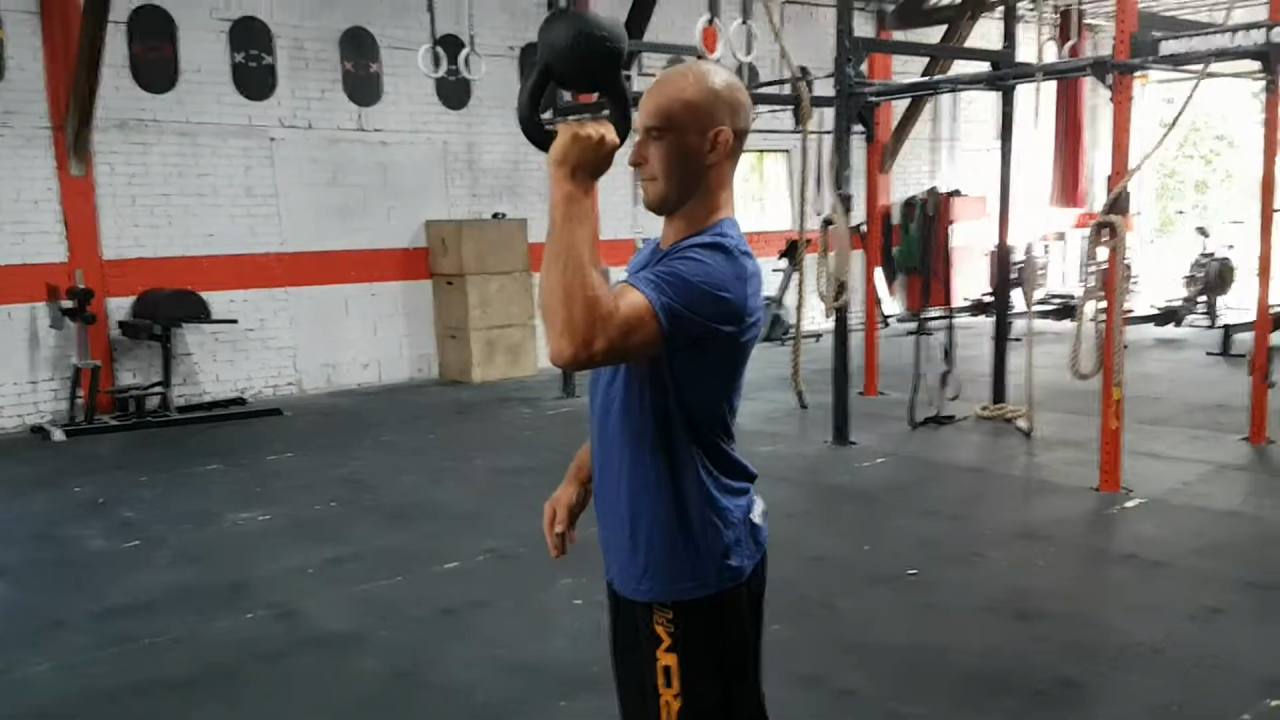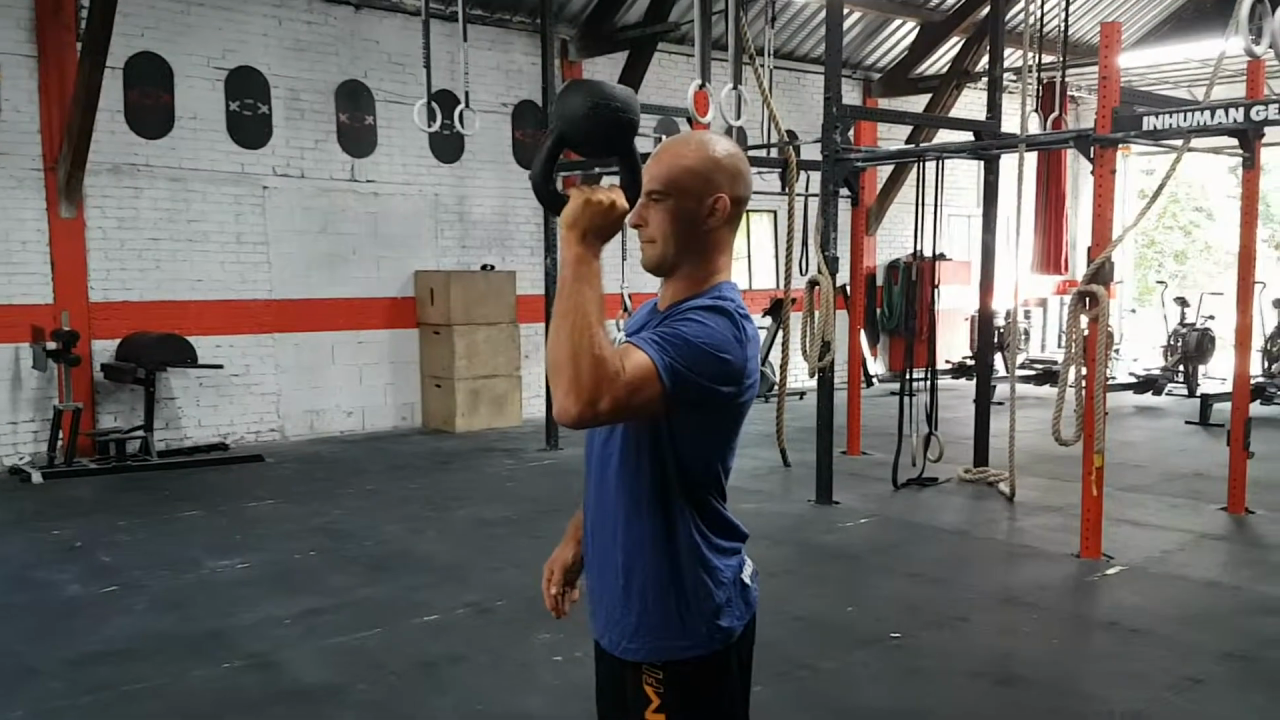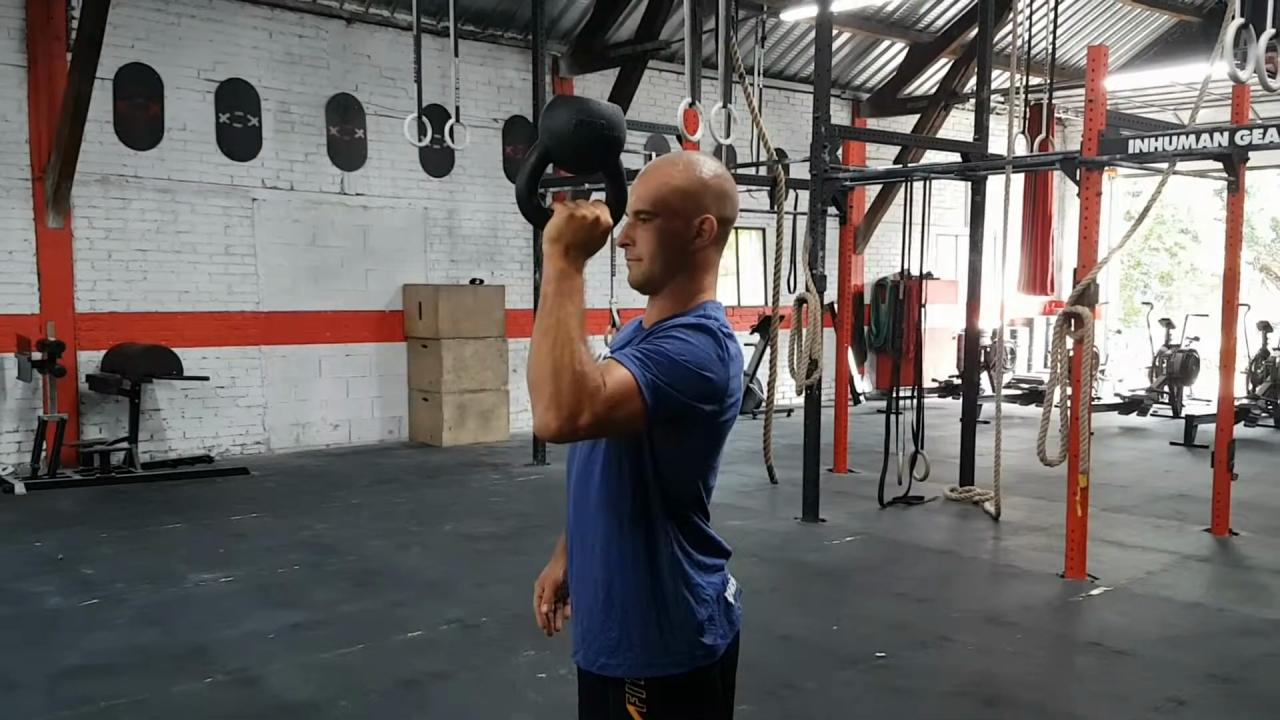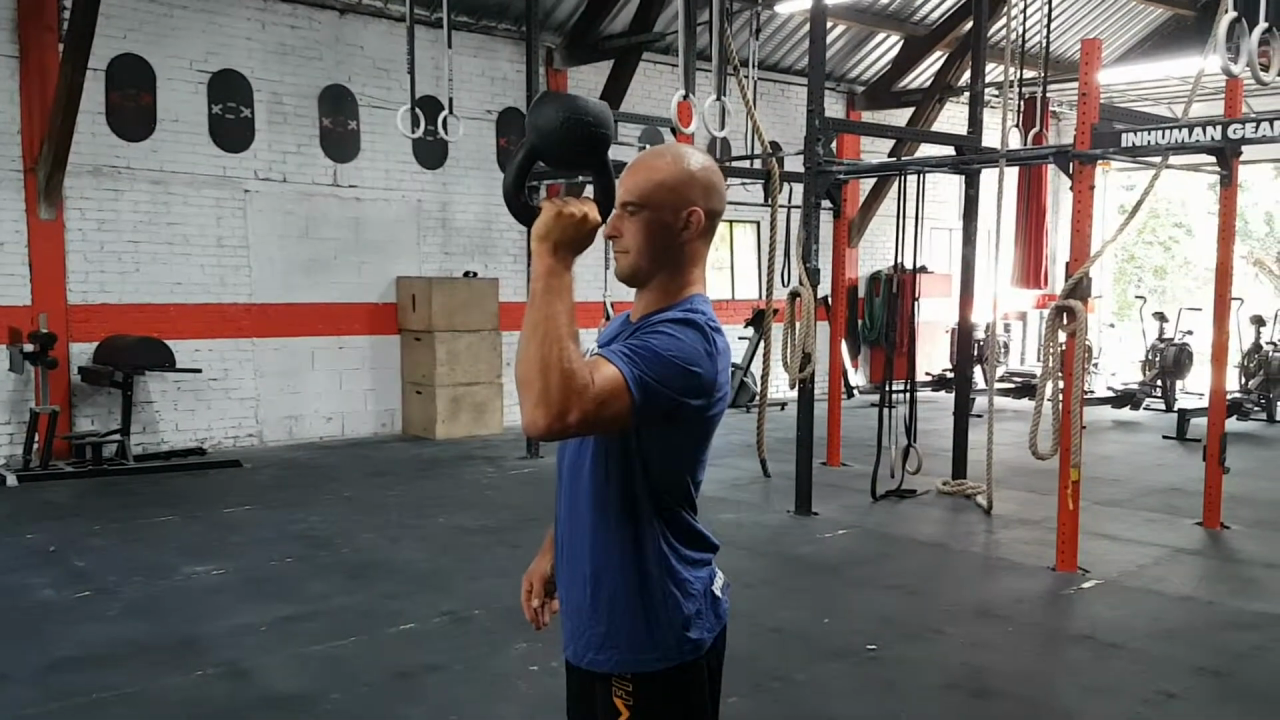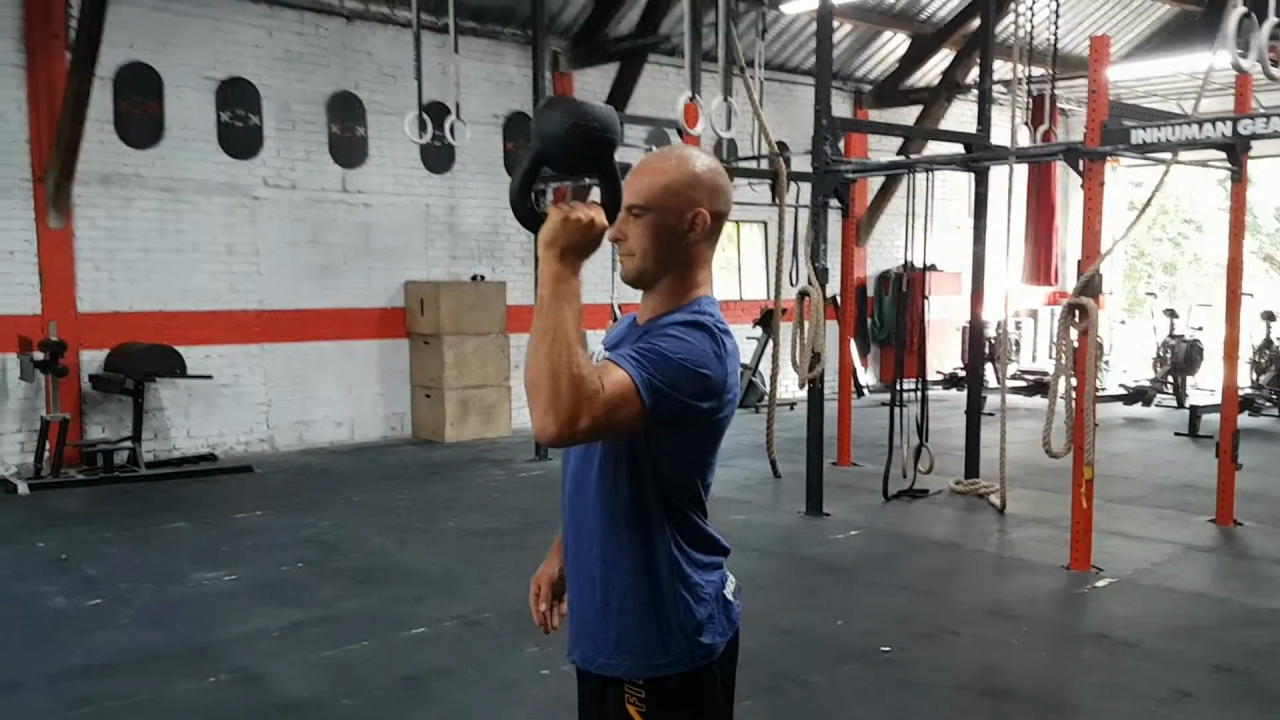
dt=1s
person 1, frame 1
left shoulder: (715, 266)
right shoulder: (660, 254)
left elbow: (577, 340)
left wrist: (571, 185)
right wrist: (579, 479)
left hip: (694, 560)
right hip: (646, 550)
person 1, frame 2
left shoulder: (715, 329)
right shoulder: (655, 316)
left elbow: (581, 400)
left wrist: (581, 246)
right wrist: (577, 538)
left hip: (682, 621)
right hip: (633, 609)
person 1, frame 3
left shoulder: (698, 347)
right shoulder: (641, 332)
left elbow: (562, 414)
left wrist: (564, 260)
right wrist: (567, 556)
left hip: (667, 636)
right hip: (615, 623)
person 1, frame 4
left shoulder: (685, 342)
right shoulder: (628, 327)
left elbow: (551, 412)
left wrist: (552, 258)
right wrist: (555, 548)
left hip: (654, 631)
right hip: (604, 617)
person 1, frame 5
left shoulder: (693, 346)
right shoulder: (632, 331)
left elbow: (560, 418)
left wrist: (559, 264)
right wrist: (563, 552)
left hip: (666, 637)
right hip: (613, 625)
